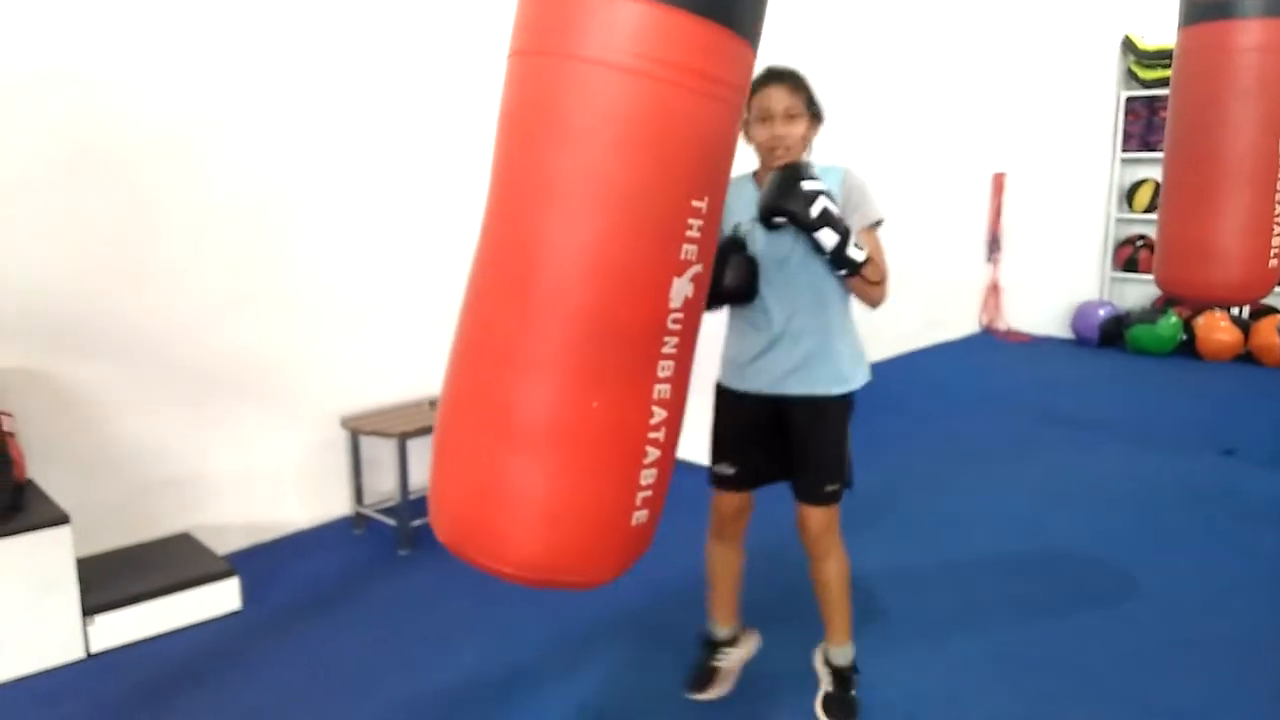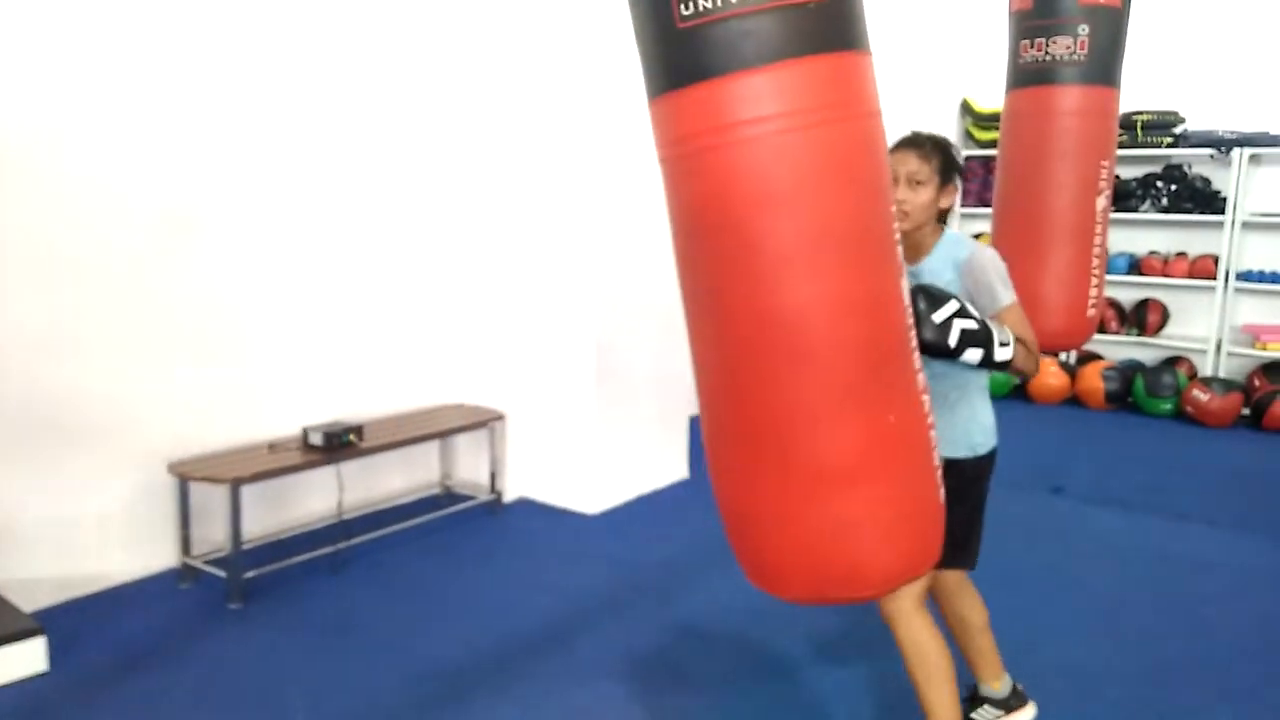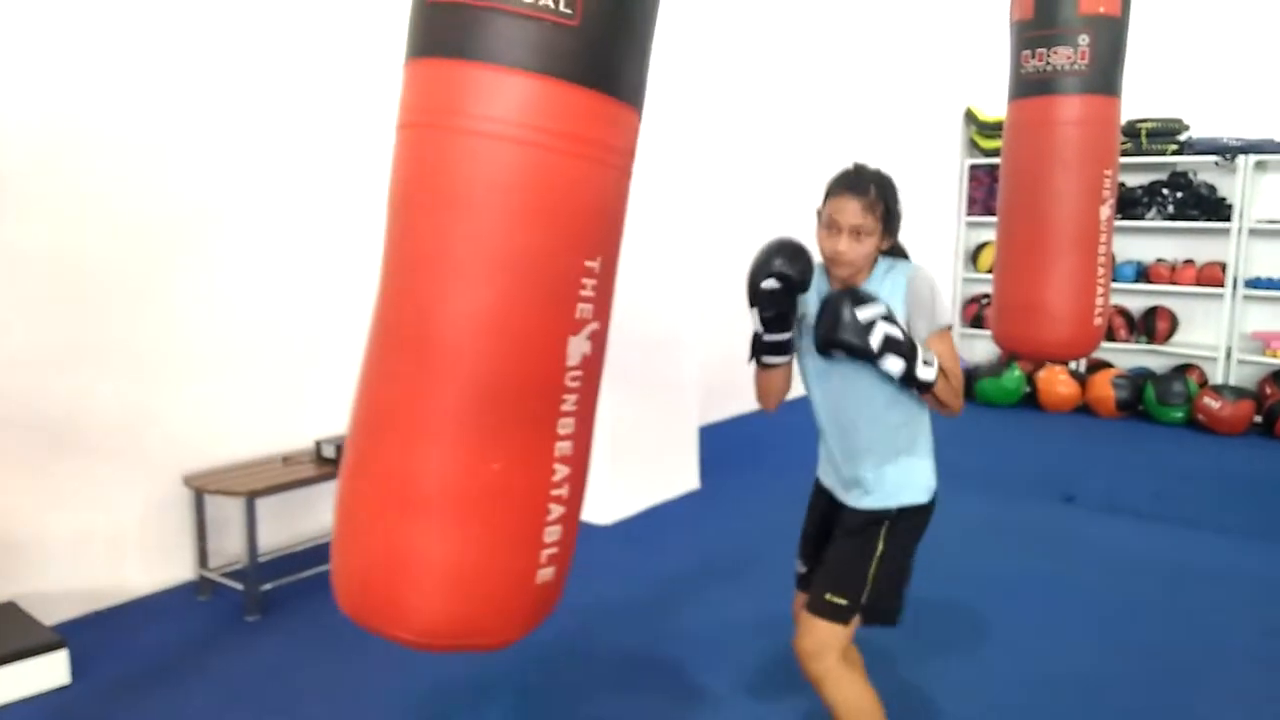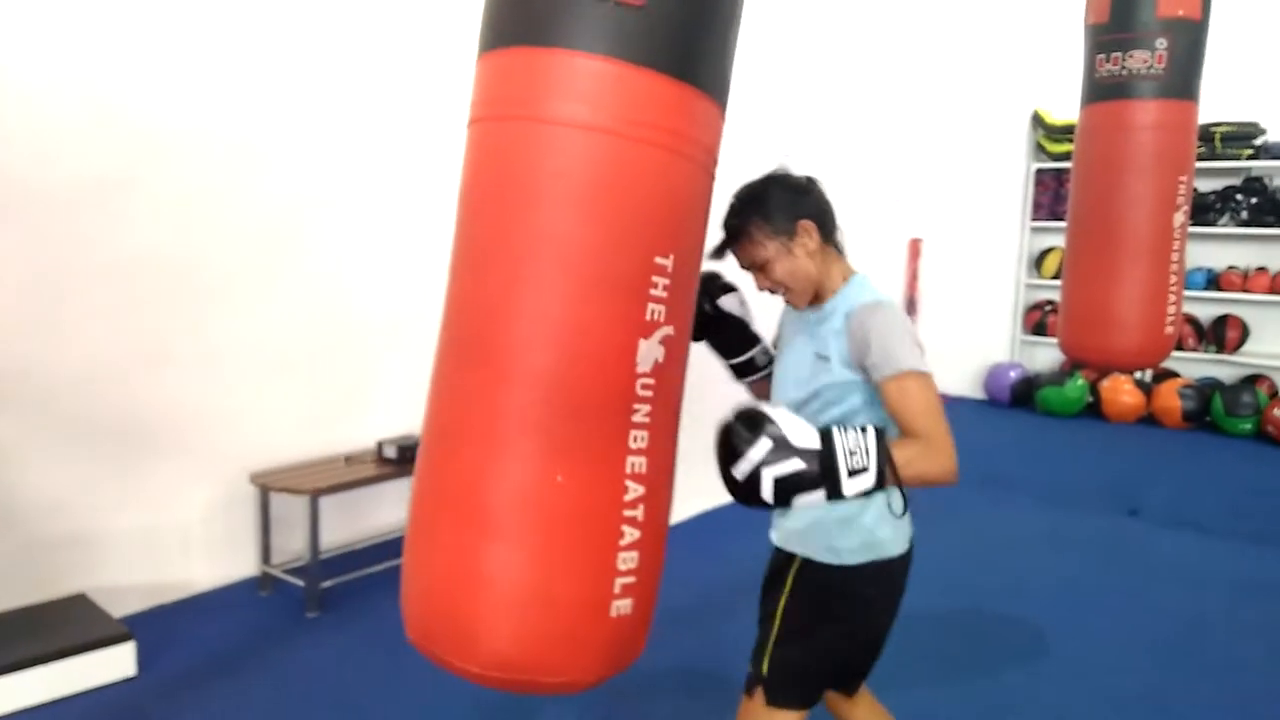
dt=1s
person 1, frame 1
left shoulder: (843, 187)
right shoulder: (728, 197)
left elbow: (874, 290)
right elbow: (715, 288)
left wrist: (822, 222)
right wrist: (714, 279)
left hip: (822, 383)
right hip: (746, 382)
left knee: (818, 528)
right knee: (726, 512)
left ankle: (838, 659)
right ankle: (726, 638)
person 1, frame 2
left shoulder: (973, 261)
left elbow: (1028, 358)
left wrist: (971, 337)
left hip: (955, 448)
left knee: (899, 595)
right knee: (942, 577)
person 1, frame 3
left shoulder: (913, 285)
right shoulder: (807, 286)
left elbow: (952, 398)
right elbow: (770, 397)
left wrist: (894, 349)
right wrist: (773, 319)
left hip: (892, 497)
right hip: (836, 483)
left knee: (816, 647)
right knee: (810, 615)
person 1, frame 4
left shoulder: (872, 317)
right shoulder: (802, 312)
left elbow: (939, 459)
right elbow: (781, 402)
left wrist: (825, 458)
right wrist: (735, 338)
left hip: (838, 554)
right hip: (821, 545)
